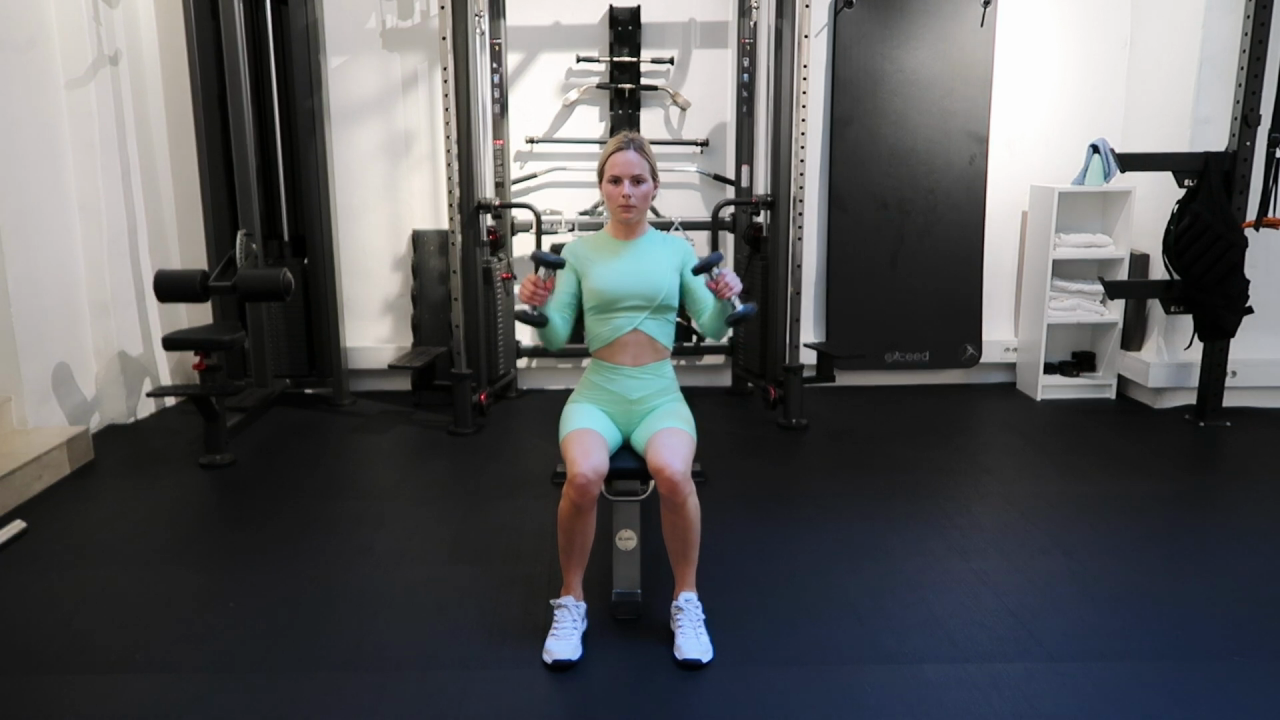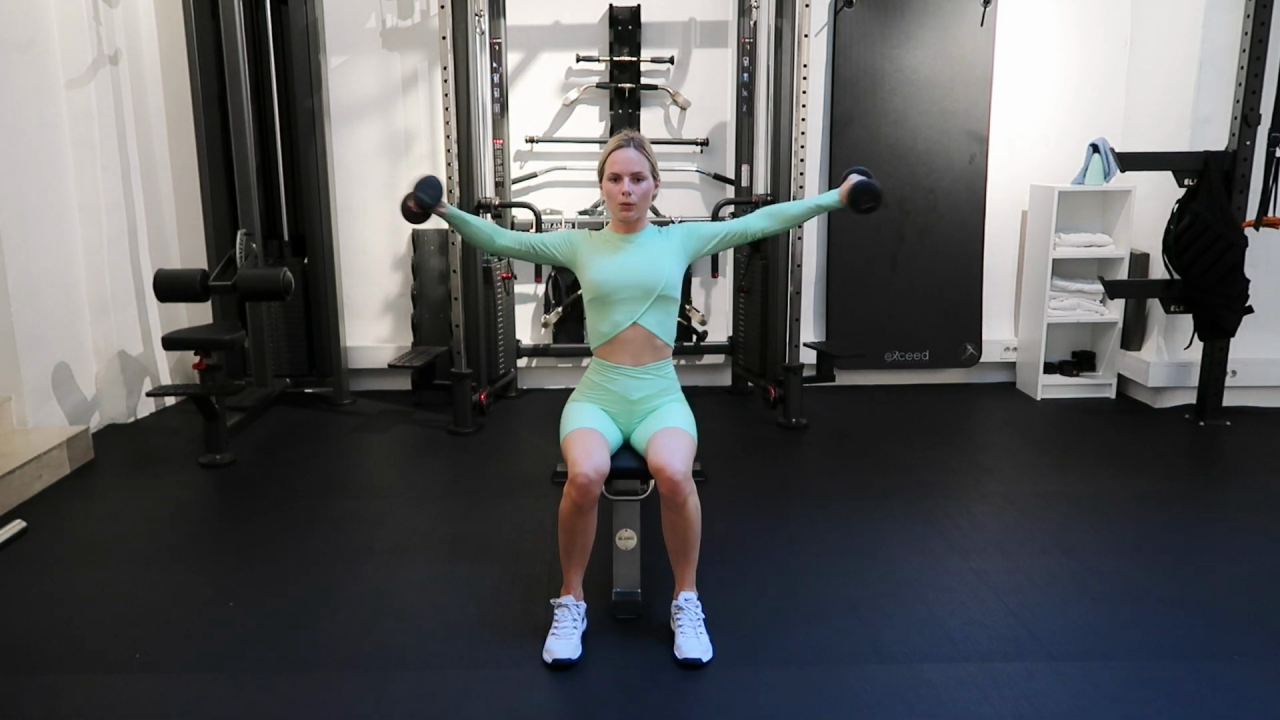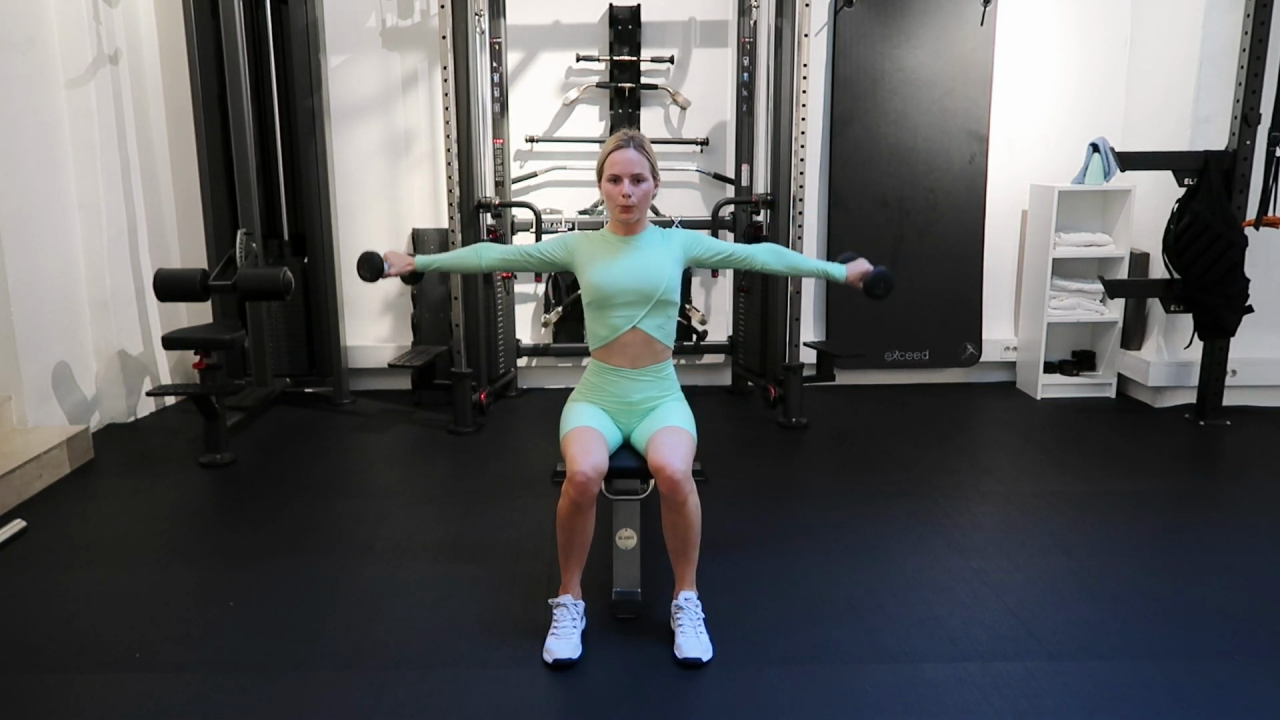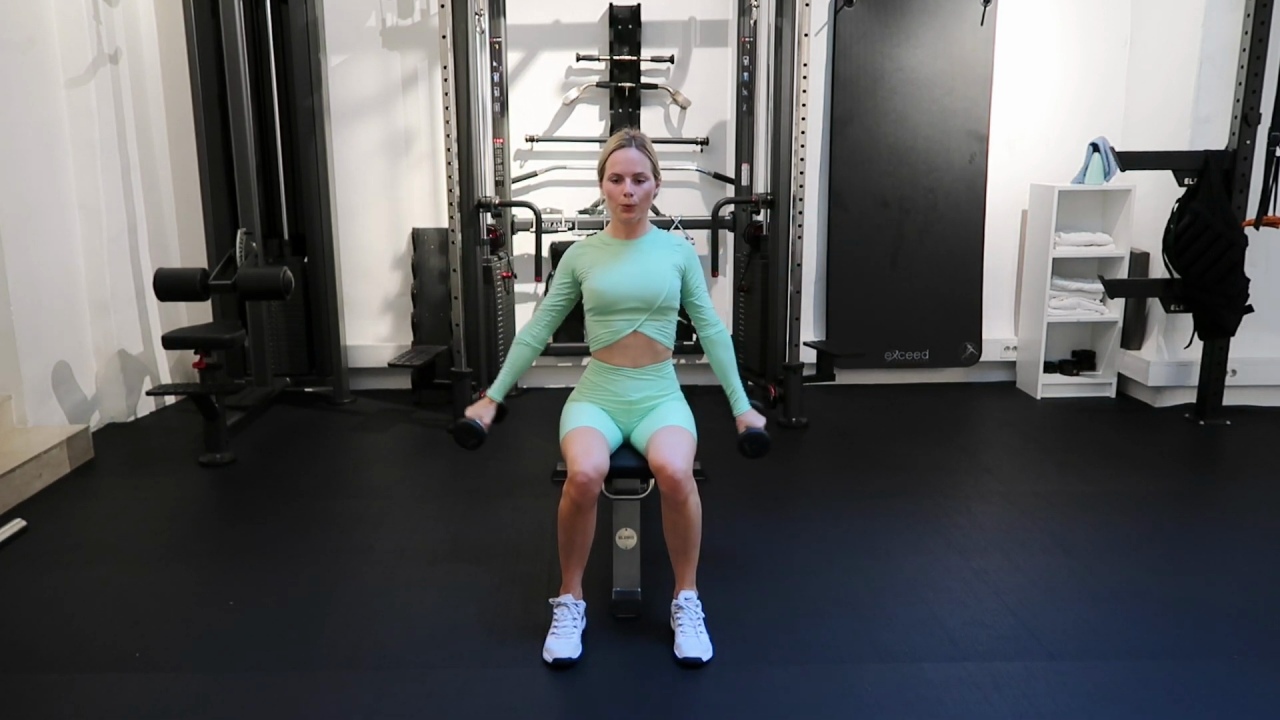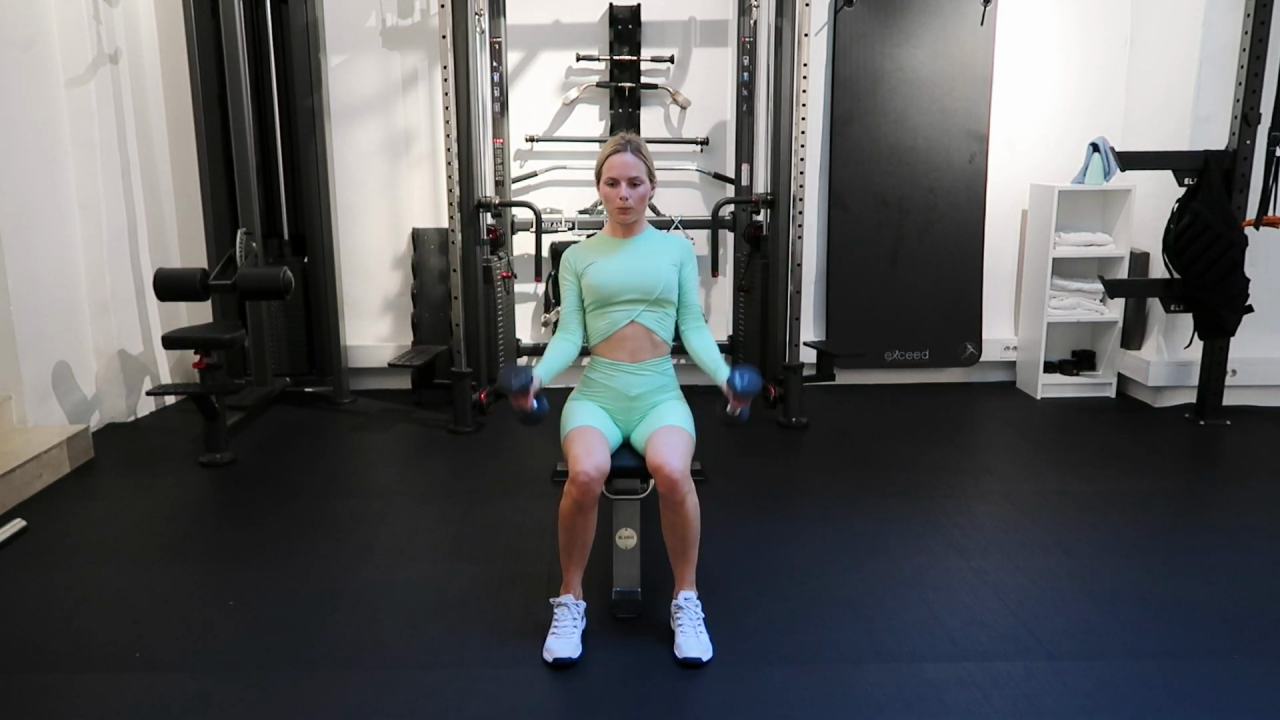
dt=1s
person 1, frame 1
left shoulder: (678, 249)
right shoulder: (578, 252)
left elbow: (711, 329)
right elbow: (558, 337)
left wrist: (725, 301)
right wrist: (539, 308)
left hip: (659, 394)
right hip: (596, 394)
left knee: (673, 475)
right knee: (583, 477)
left ankle: (686, 602)
right ankle: (570, 604)
person 1, frame 2
left shoulder: (681, 239)
right shoulder: (579, 244)
left elbow: (756, 222)
right elbow: (497, 240)
left wrist: (831, 197)
right wrist: (446, 211)
left hip: (661, 394)
right hip: (598, 393)
left knee: (674, 475)
right knee: (584, 477)
left ankle: (686, 601)
right ankle: (570, 602)
person 1, frame 3
left shoulder: (679, 244)
right shoulder: (578, 247)
left elbow: (759, 254)
right elbow: (496, 254)
left wrist: (839, 270)
right wrist: (417, 261)
left hip: (660, 396)
right hip: (596, 395)
left knee: (674, 473)
right knee: (582, 475)
left ankle: (686, 601)
right ankle: (568, 602)
person 1, frame 4
left shoulder: (679, 251)
right shoulder: (580, 255)
left elbow: (712, 329)
right elbow: (537, 329)
left wrist: (741, 404)
right wrist: (492, 397)
left hip: (660, 394)
right hip: (596, 395)
left knee: (674, 473)
right knee: (583, 476)
left ankle: (686, 601)
right ankle: (569, 602)
person 1, frame 5
left shoulder: (677, 248)
right shoulder: (578, 256)
left elbow: (694, 325)
right elbow: (569, 334)
left wrist: (723, 375)
right wrist: (538, 377)
left hip: (660, 391)
right hip: (596, 391)
left knee: (672, 473)
right knee: (585, 475)
left ankle: (686, 600)
right ankle: (570, 601)
